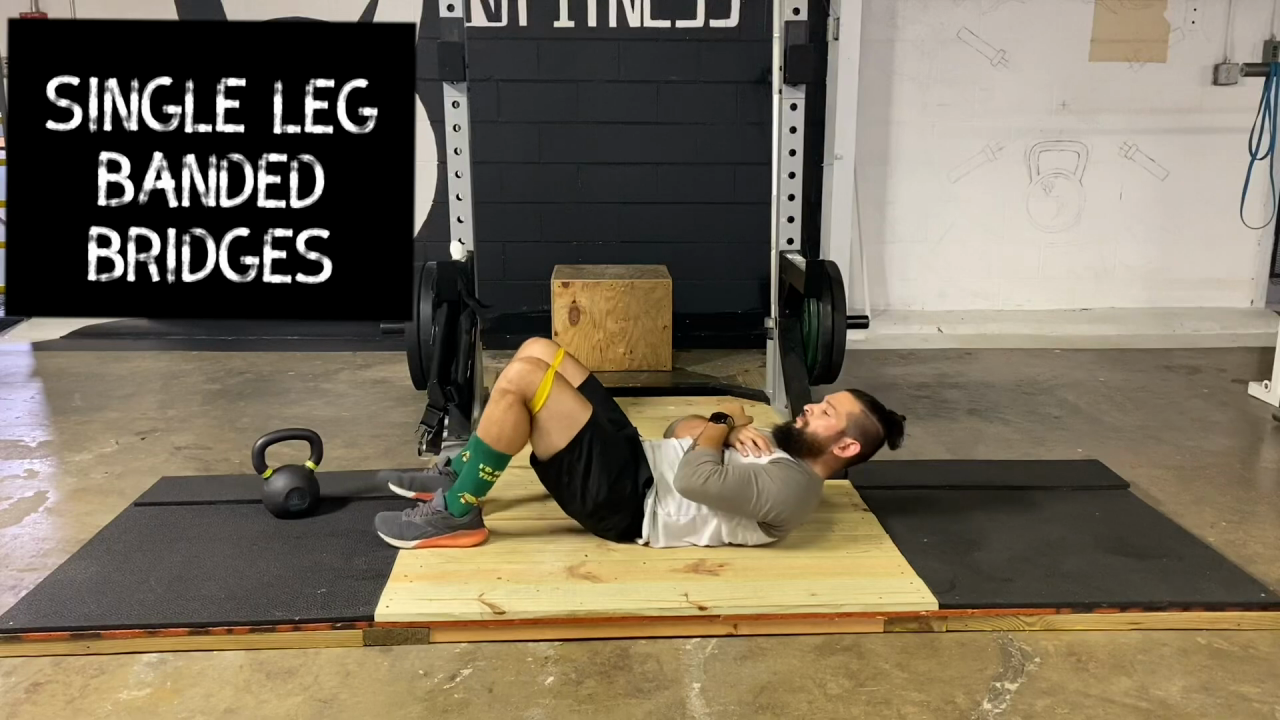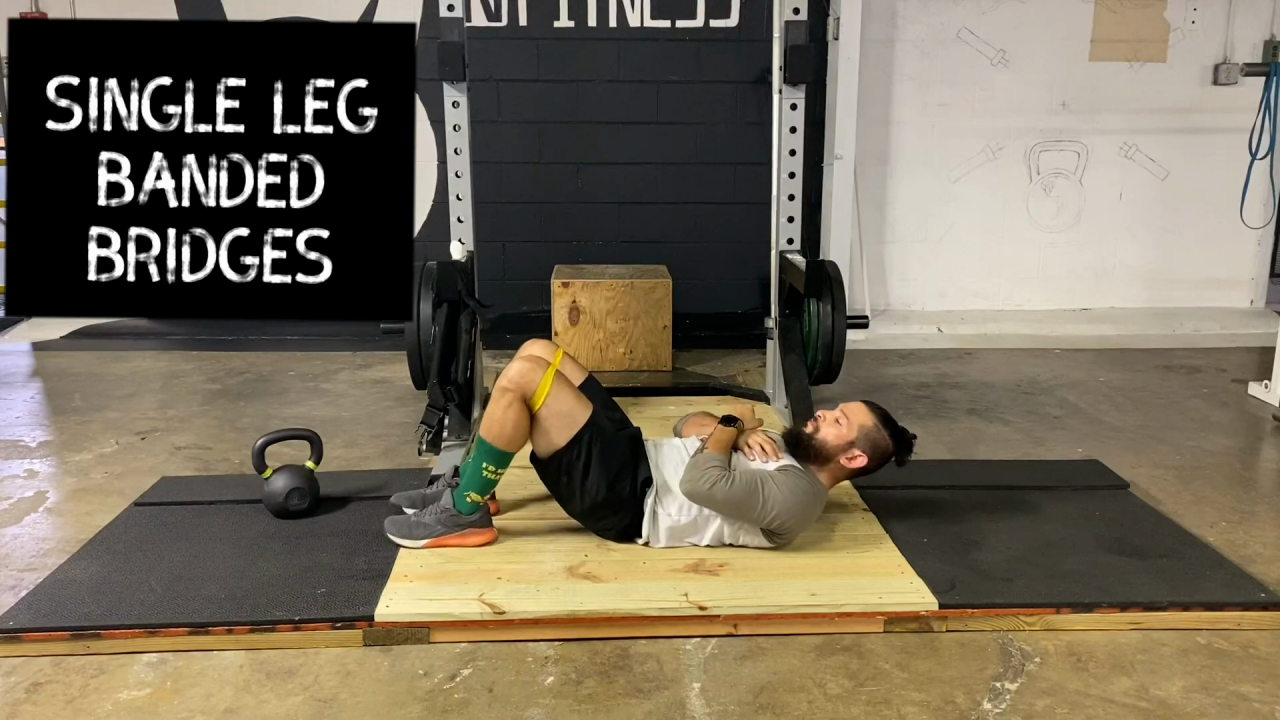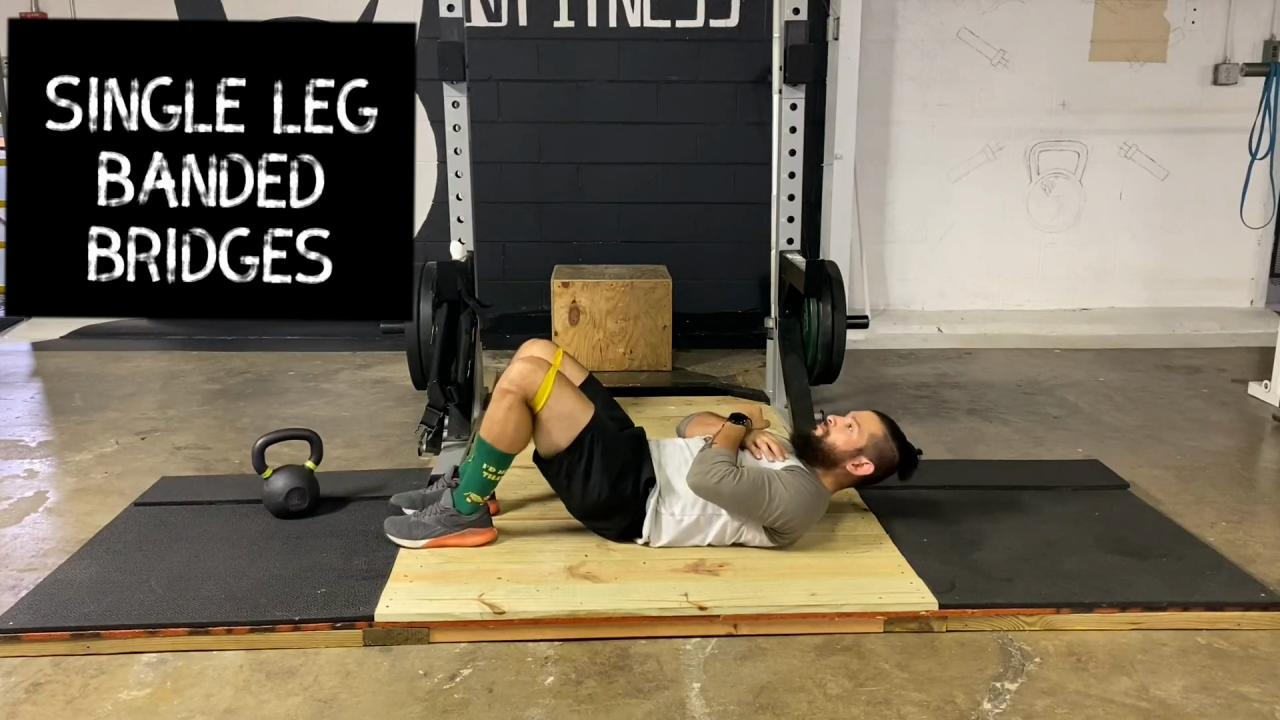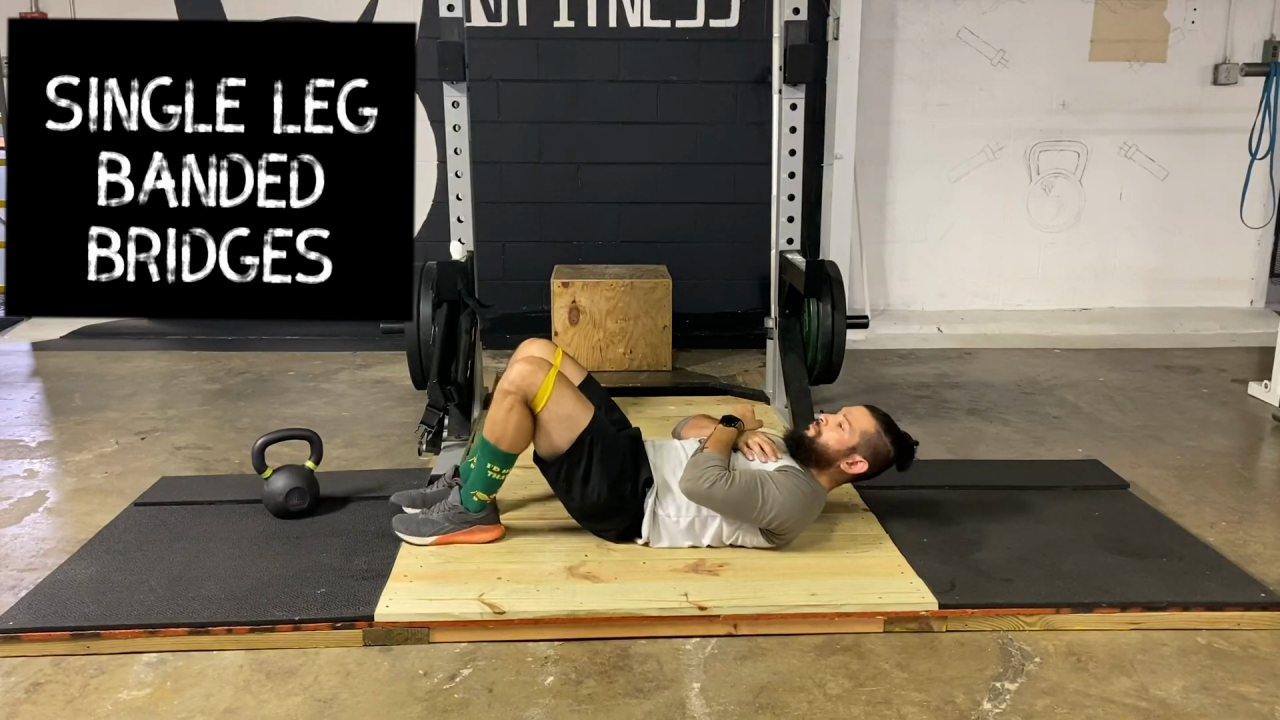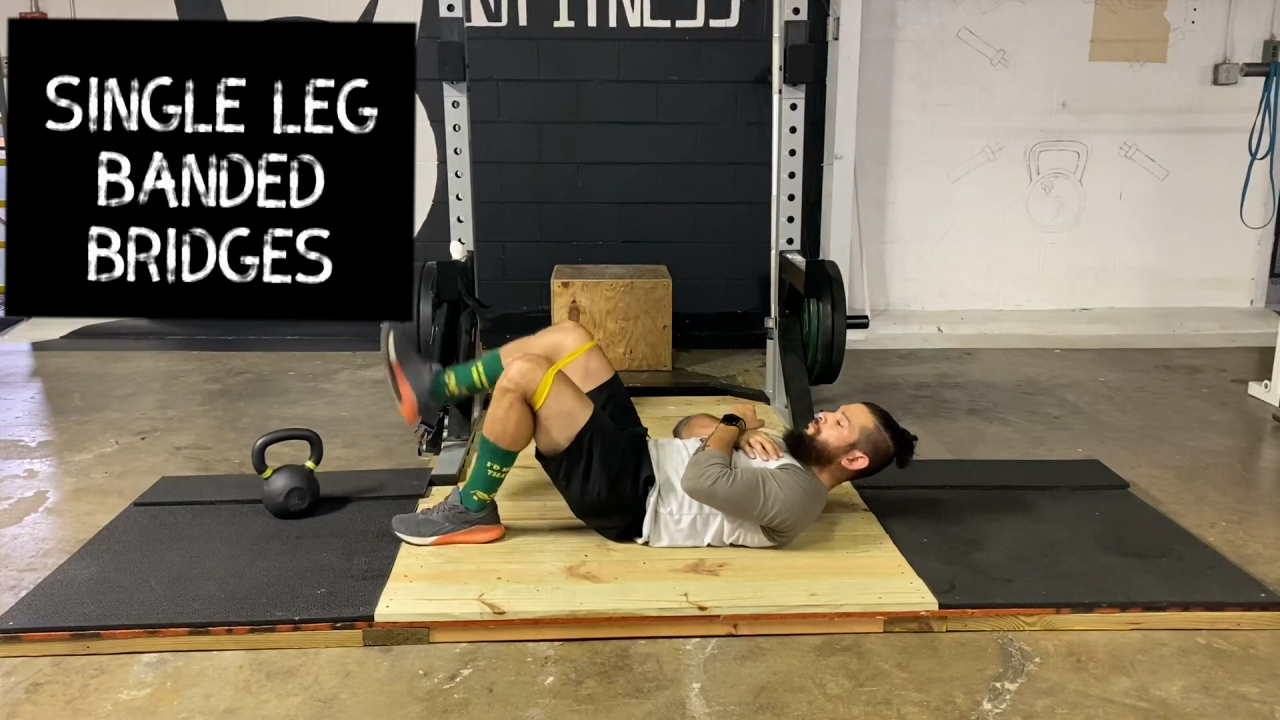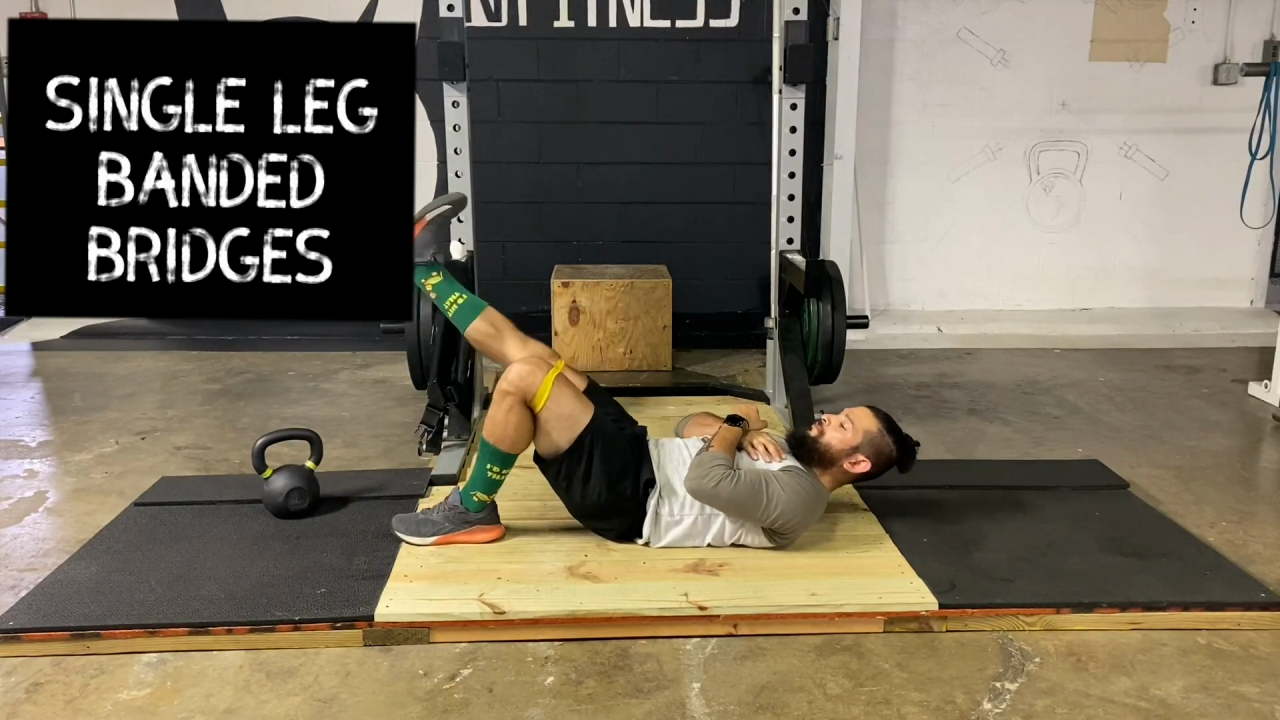
dt=0.5s
person 1, frame 1
left shoulder: (792, 487)
right shoulder: (779, 447)
left elbow: (695, 480)
right elbow: (679, 431)
left wrist: (724, 421)
right wrist: (733, 427)
left hip: (625, 500)
right hip: (634, 454)
left knee: (520, 379)
right knee: (538, 350)
left ankle: (457, 514)
right ankle: (459, 475)
person 1, frame 2
left shoulder: (795, 497)
right shoulder: (782, 452)
left elbow: (699, 484)
right elbow: (689, 426)
left wrist: (734, 423)
right wrist: (740, 429)
left hip: (623, 499)
right hip: (634, 454)
left knee: (521, 375)
right knee: (536, 351)
left ankle: (464, 512)
right ankle: (469, 483)
person 1, frame 3
left shoulder: (798, 498)
right shoulder: (787, 456)
left elbow: (707, 477)
right elbow: (692, 426)
left wrist: (741, 423)
right wrist: (748, 430)
left hip: (627, 498)
right hip: (637, 453)
left knee: (522, 377)
right knee: (537, 352)
left ankle: (465, 513)
right ankle: (469, 482)
person 1, frame 4
left shoulder: (793, 499)
right shoulder: (784, 454)
left elbow: (699, 481)
right elbow: (687, 429)
left wrist: (733, 424)
right wrist: (743, 433)
left hip: (624, 498)
right hip: (634, 455)
left knee: (522, 379)
right knee: (535, 352)
left ankle: (472, 511)
right ankle: (468, 481)
person 1, frame 5
left shoulder: (794, 496)
right shoulder: (787, 454)
left elbow: (701, 480)
right elbow: (689, 428)
left wrist: (734, 425)
right wrist: (742, 430)
left hip: (625, 498)
right hip: (639, 455)
left knee: (522, 375)
right knee: (566, 337)
left ankle: (472, 510)
right ankle: (433, 387)
person 1, frame 6
left shoulder: (797, 498)
right shoulder: (786, 454)
left elbow: (704, 480)
right elbow: (691, 426)
left wrist: (737, 424)
right wrist: (745, 430)
left hip: (626, 500)
right hip: (638, 456)
left knee: (522, 378)
right knee: (525, 352)
left ankle: (472, 512)
right ankle: (430, 272)
